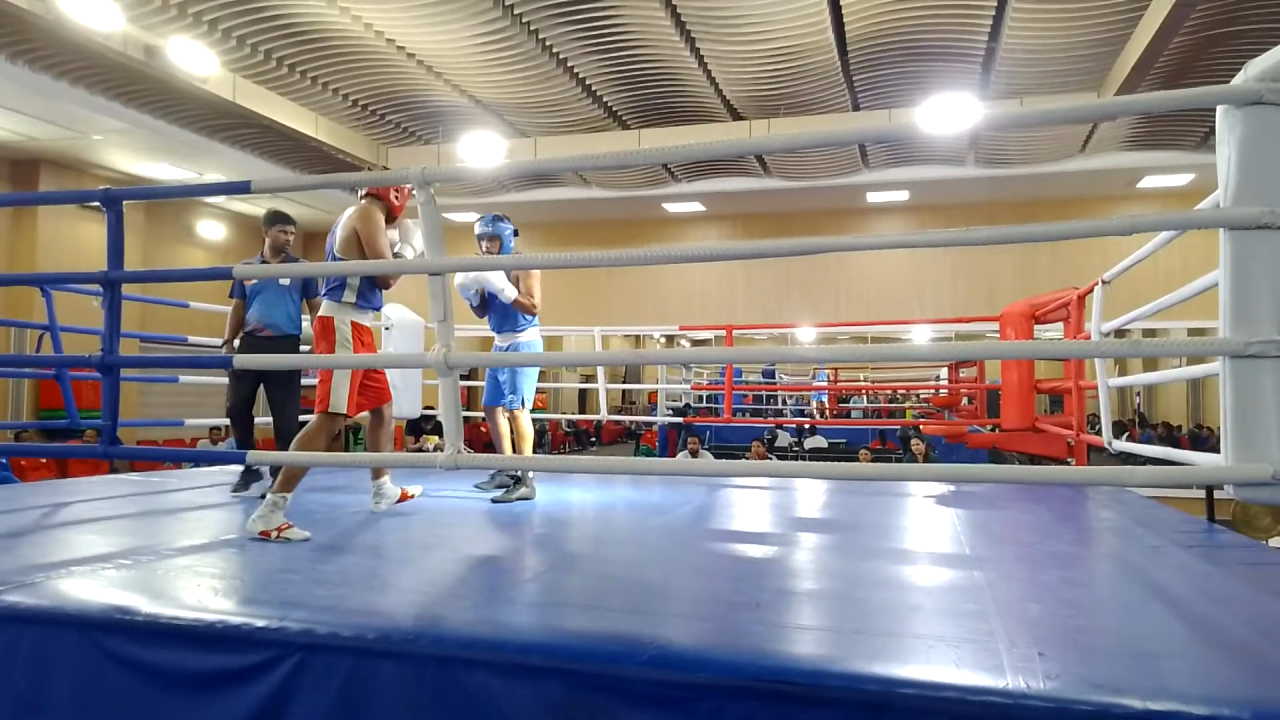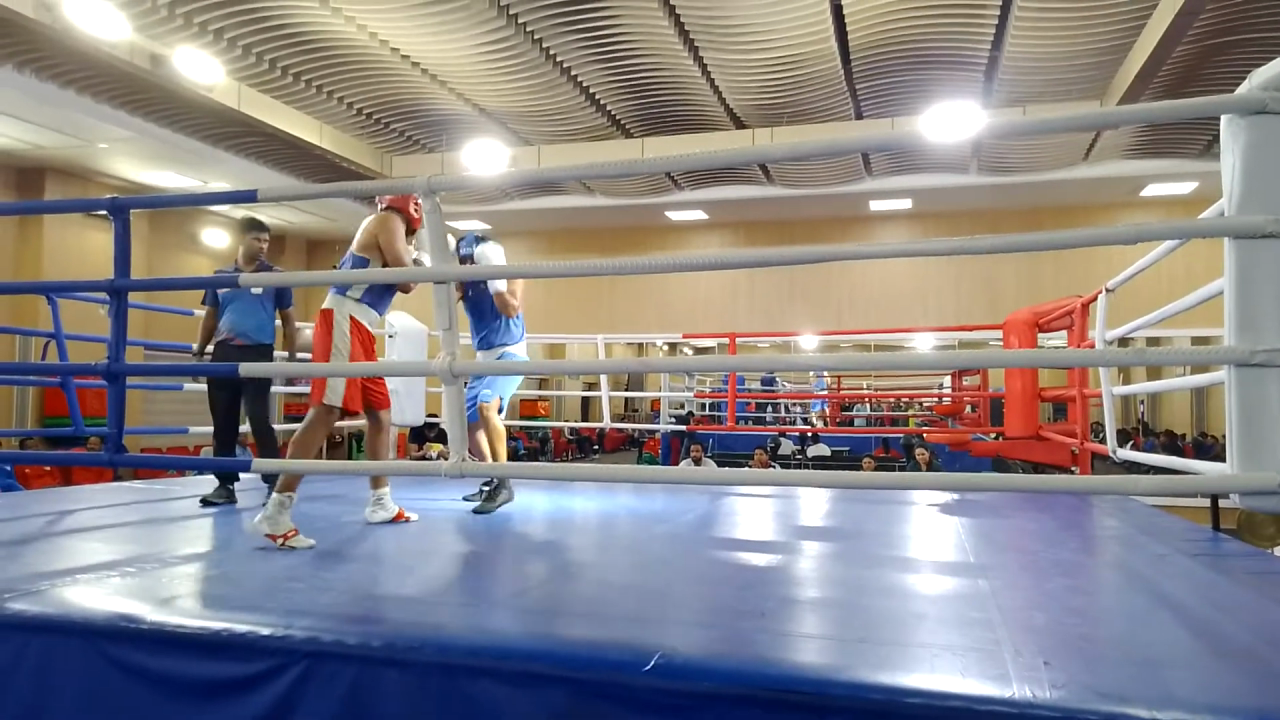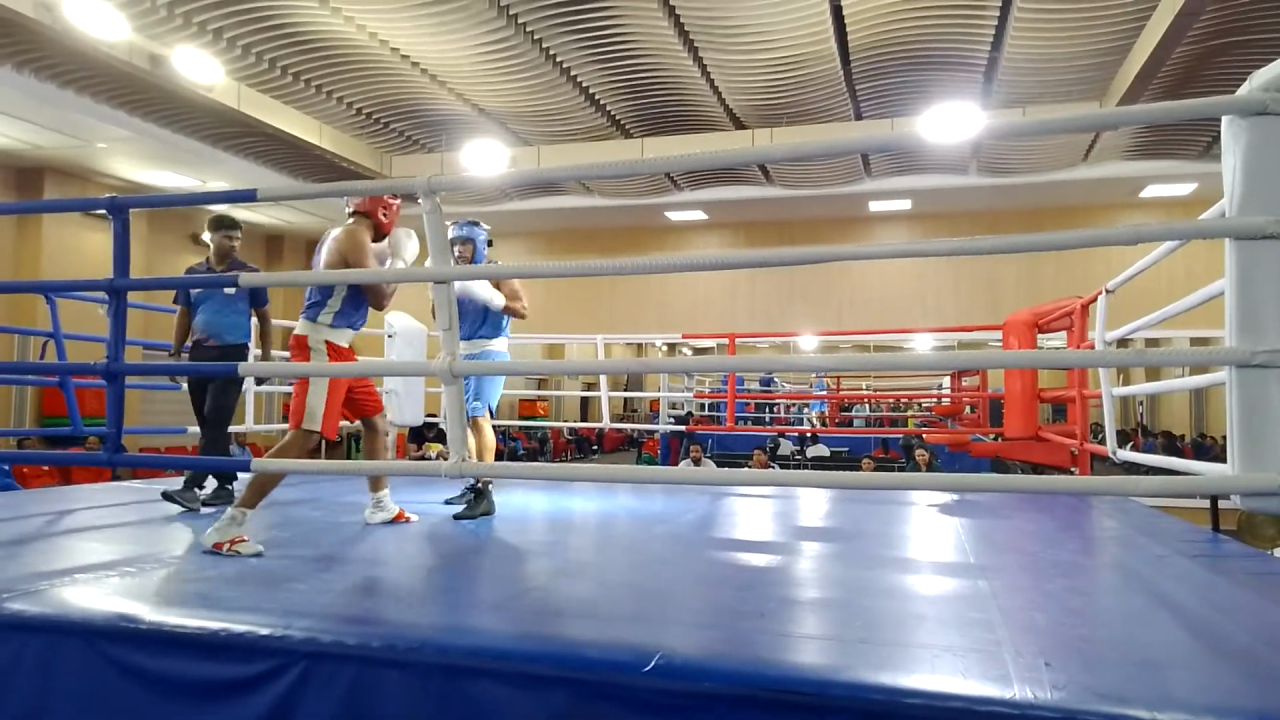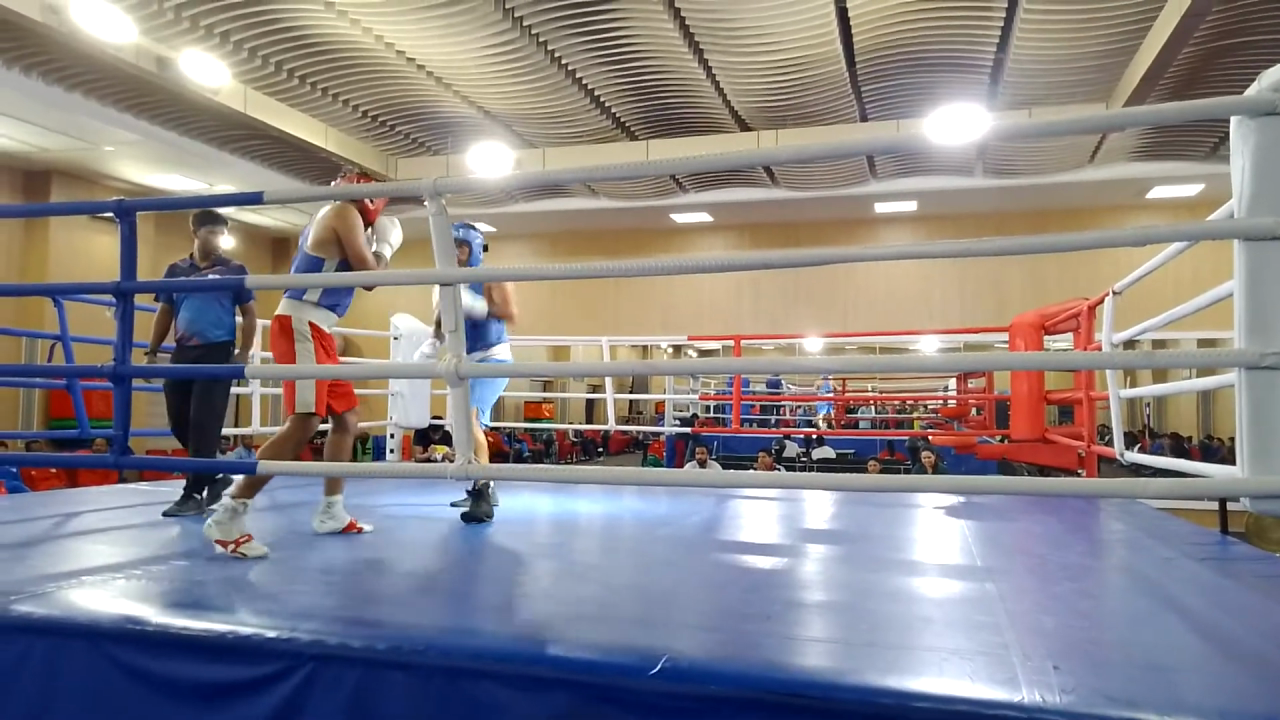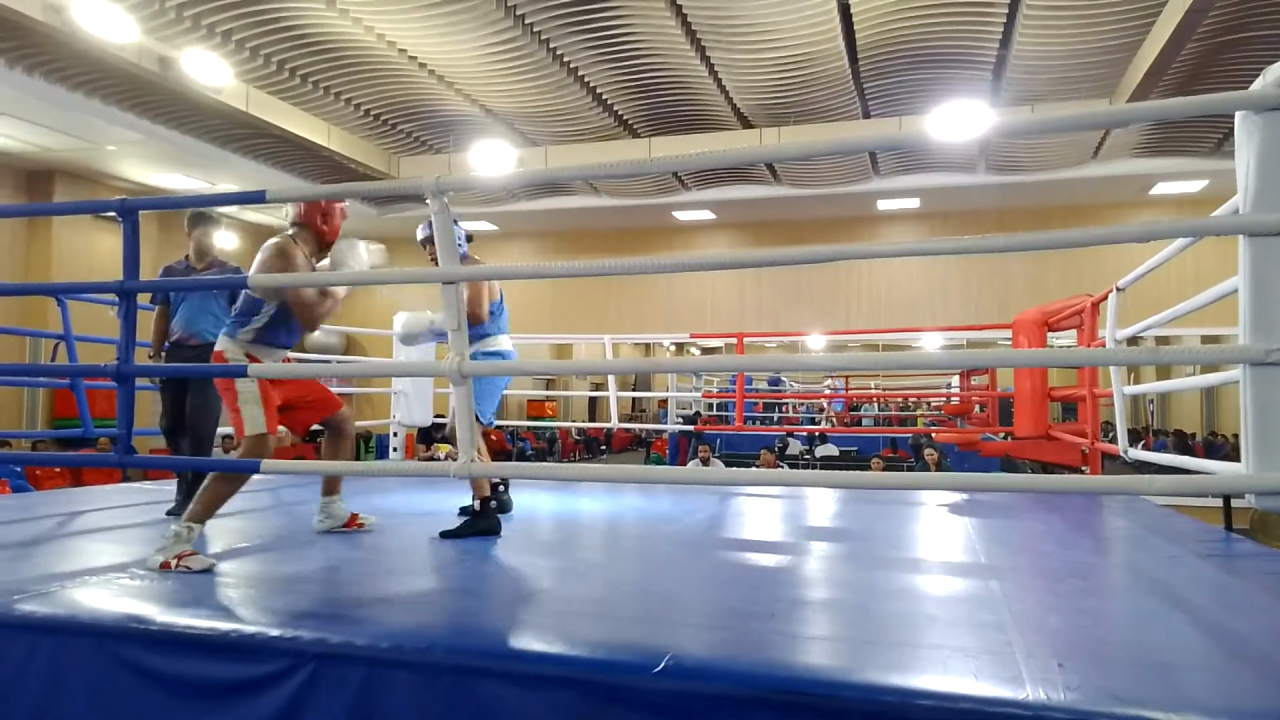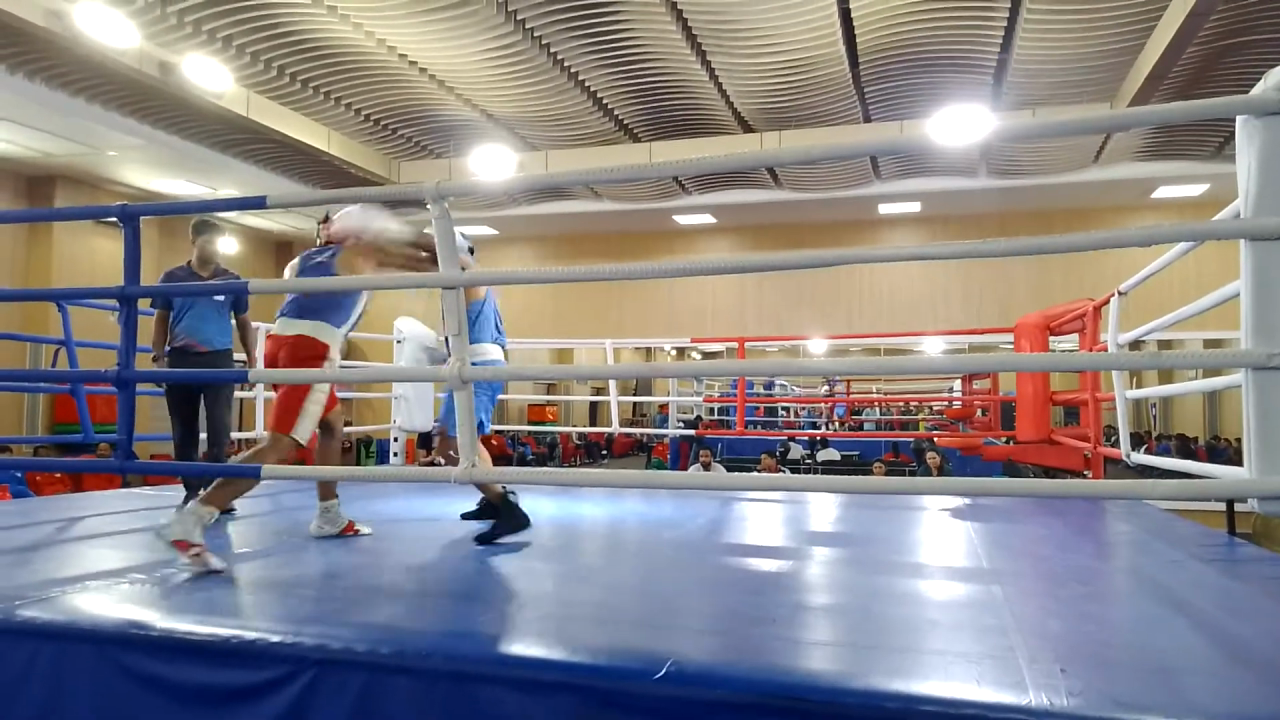
dt=0.4s
person 1, frame 1
left shoulder: (354, 218)
right shoulder: (368, 215)
right elbow: (385, 279)
left wrist: (397, 249)
right wrist: (408, 247)
left hip: (356, 328)
right hip: (343, 326)
left knee: (382, 409)
right knee: (331, 420)
left ankle: (384, 491)
right ankle: (269, 512)
person 1, frame 2
left shoulder: (378, 229)
right shoulder: (388, 221)
right elbow: (406, 282)
left wrist: (411, 256)
right wrist: (424, 256)
left hip: (358, 329)
right hip: (343, 323)
left knee: (381, 415)
right knee: (326, 413)
left ankle: (380, 504)
right ankle: (275, 514)
person 1, frame 3
left shoulder: (339, 237)
right shoulder: (355, 235)
right elbow: (380, 299)
left wrist: (386, 256)
right wrist: (400, 259)
left hip: (337, 347)
right hip: (321, 344)
left knee: (376, 421)
right knee: (304, 437)
left ankle: (381, 505)
right ankle: (228, 525)
person 1, frame 4
left shoulder: (328, 221)
right shoulder: (344, 213)
right elbow: (369, 277)
left wrist: (371, 243)
right wrist: (385, 245)
left hip: (316, 332)
right hip: (302, 326)
left knee: (346, 419)
right knee: (303, 424)
left ankle: (331, 513)
right ankle: (228, 518)
person 1, frame 5
left shoulder: (304, 253)
right shoulder: (283, 252)
right elbow: (311, 319)
left hip: (274, 363)
right hip: (241, 359)
left knee: (342, 421)
right knee: (258, 446)
left ankle: (332, 512)
right ankle: (177, 542)
person 1, frame 6
left shoulder: (298, 263)
right shoulder: (358, 249)
right elbow: (423, 262)
left hip: (281, 340)
right hip: (315, 347)
left knee: (332, 425)
right knee: (281, 444)
left ankle: (329, 518)
right ankle: (190, 523)
person 2, frame 1
left shoulder: (524, 265)
right shoulder: (487, 269)
left elbow: (533, 307)
right elbow: (482, 313)
left wrist: (502, 287)
right wrist: (470, 294)
left hip: (523, 344)
right hip: (501, 345)
left knee: (516, 409)
right knee: (491, 408)
left ankle: (525, 481)
right ankle: (506, 470)
person 2, frame 2
left shoulder: (509, 276)
right shoulder: (465, 283)
left elbow: (510, 310)
left wrist: (495, 277)
left hip: (510, 357)
right hip: (484, 361)
left knee: (487, 408)
right knee: (473, 423)
left ankle: (502, 483)
right ankle: (492, 481)
person 2, frame 3
right shoulder: (457, 277)
left elbow: (522, 310)
left wrist: (487, 295)
left hip: (490, 352)
right hip: (463, 355)
left knee: (478, 417)
left ankle: (484, 495)
right ankle: (476, 482)
person 2, frame 4
left shoulder: (493, 277)
left elbow: (510, 314)
right elbow: (442, 322)
left wrist: (471, 303)
right wrist: (431, 346)
left hip: (494, 360)
right hip: (470, 362)
left knee: (470, 418)
right knee: (468, 425)
left ankle: (481, 495)
right ankle: (483, 489)
person 2, frame 5
left shoulder: (473, 267)
left elbow: (477, 314)
left wrist: (433, 321)
left hip: (491, 355)
right hip: (486, 357)
right knee: (469, 429)
left ankle: (485, 512)
right ankle: (498, 493)
person 2, frame 6
left shoulder: (463, 267)
right shoulder: (470, 284)
left hip: (476, 365)
right hip: (488, 364)
left knee: (447, 445)
left ankle: (506, 509)
right ankle: (495, 500)
person 3, frame 1
right shoulder: (247, 268)
left elbow: (315, 309)
right elbow: (237, 309)
right wrist: (228, 342)
left hip: (285, 346)
right hip: (250, 345)
left knee: (285, 416)
right knee: (236, 407)
right ankle: (249, 467)
person 3, frame 2
left shoulder: (276, 276)
right shoulder: (221, 276)
left elbow: (288, 320)
right elbow: (209, 317)
left wrist: (292, 358)
right wrist: (198, 353)
left hip: (258, 355)
right hip: (223, 355)
left knee: (260, 421)
right knee: (223, 424)
left ankle: (275, 482)
right ankle: (225, 485)
person 3, frame 3
left shoulder: (250, 274)
right shoulder: (192, 274)
left elbow: (264, 318)
right elbow: (183, 316)
left wrist: (266, 357)
right wrist: (175, 353)
left hip: (232, 355)
right hip: (199, 355)
left knee: (215, 422)
right knee: (208, 424)
left ankle: (192, 487)
right ankle: (225, 485)
person 3, frame 4
left shoulder: (234, 271)
right shoulder: (175, 271)
left elbow: (249, 314)
right elbow: (164, 314)
left wrist: (244, 352)
right wrist: (151, 352)
left hip: (217, 354)
right hip: (182, 354)
left knee: (203, 425)
right knee: (179, 424)
left ankle: (194, 494)
right ankle: (215, 476)
person 3, frame 5
left shoulder: (230, 272)
right shoulder: (170, 272)
right elbow: (161, 316)
right wrist: (155, 354)
left hip: (211, 355)
right hip: (176, 354)
left knee: (200, 425)
right knee: (170, 423)
left ankle: (195, 492)
right ankle: (186, 479)
person 3, frame 6
left shoulder: (232, 281)
right shoulder: (172, 278)
left elbow: (243, 323)
right elbow: (161, 320)
left wrist: (251, 361)
right wrist: (158, 357)
left hip: (219, 360)
right hip: (181, 360)
left knee: (219, 427)
right knee: (183, 431)
right ankle: (192, 491)
